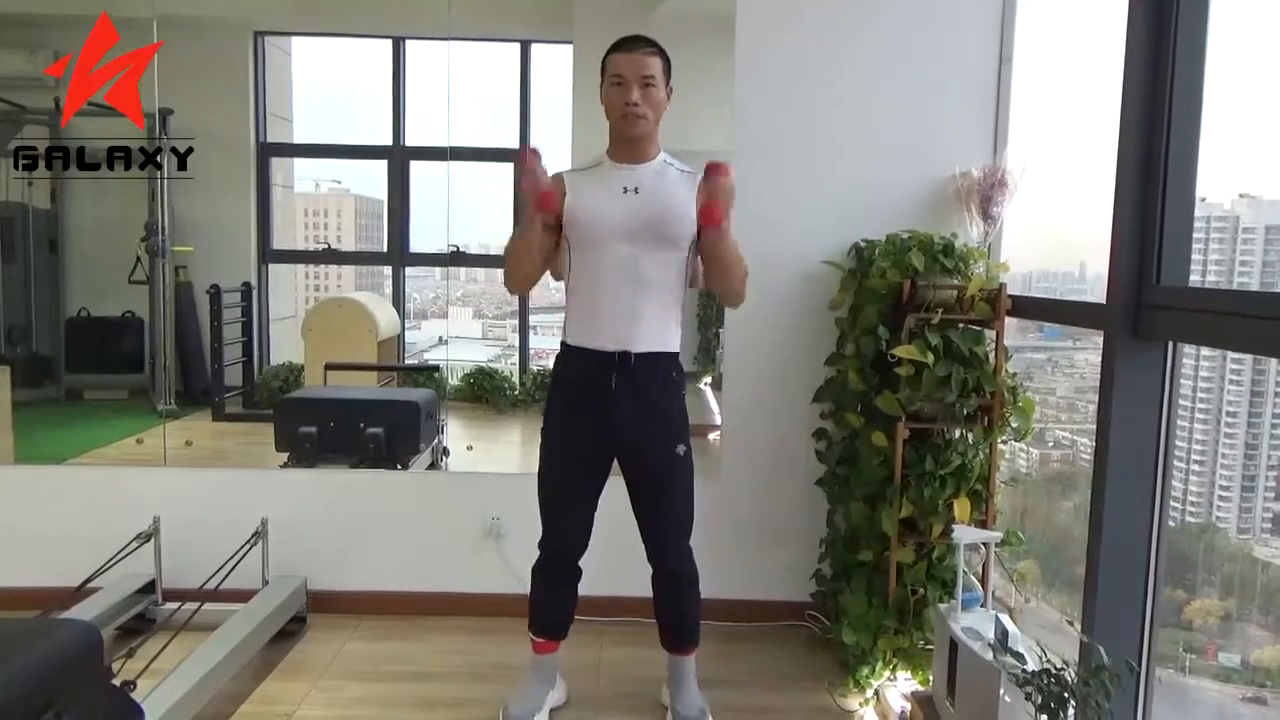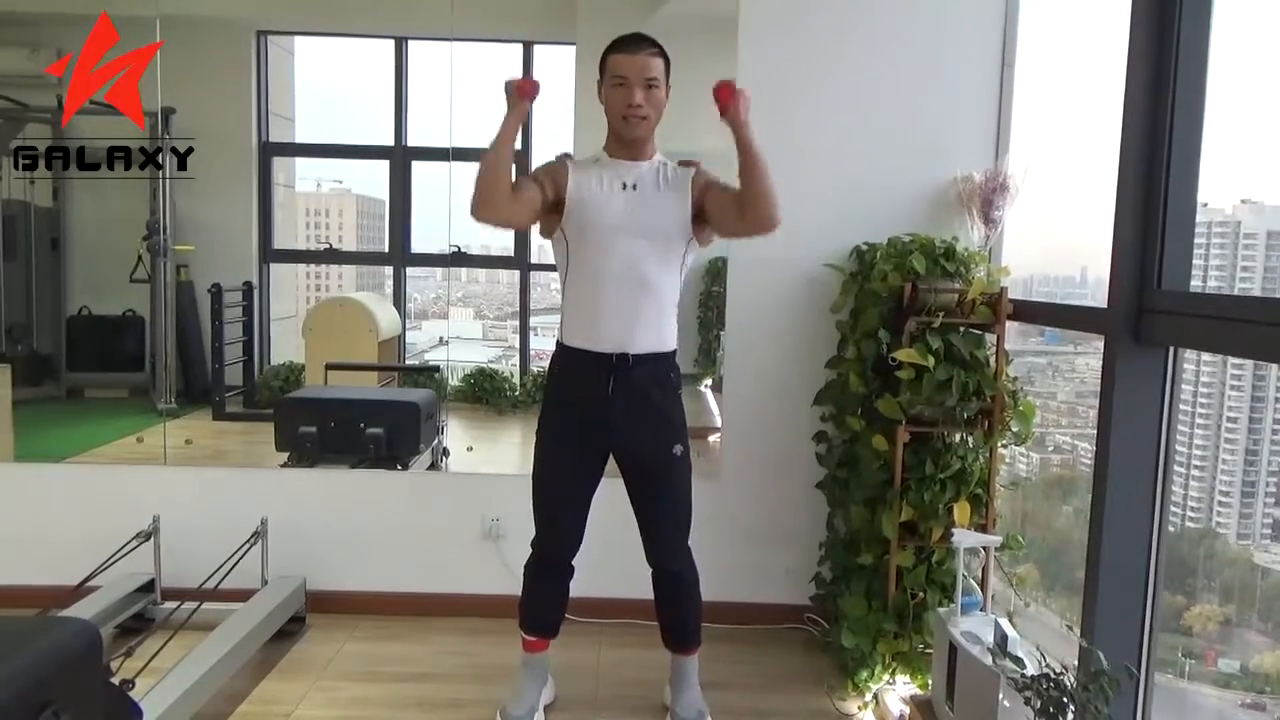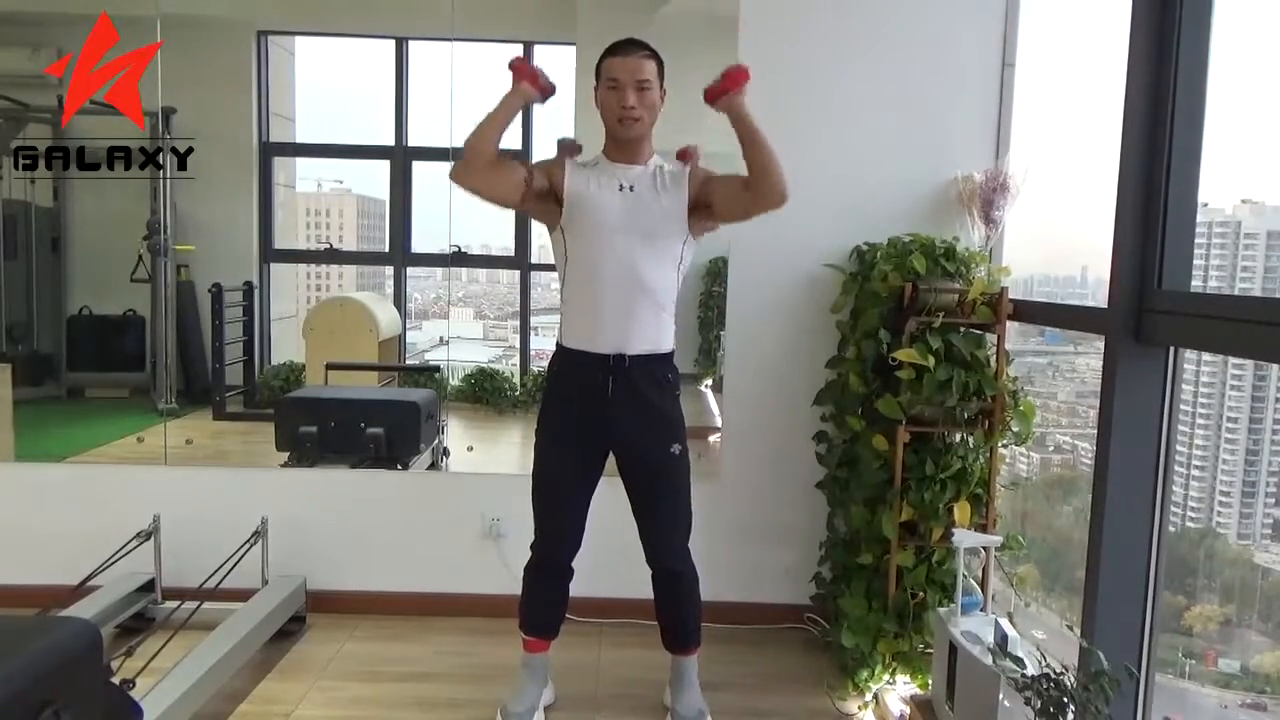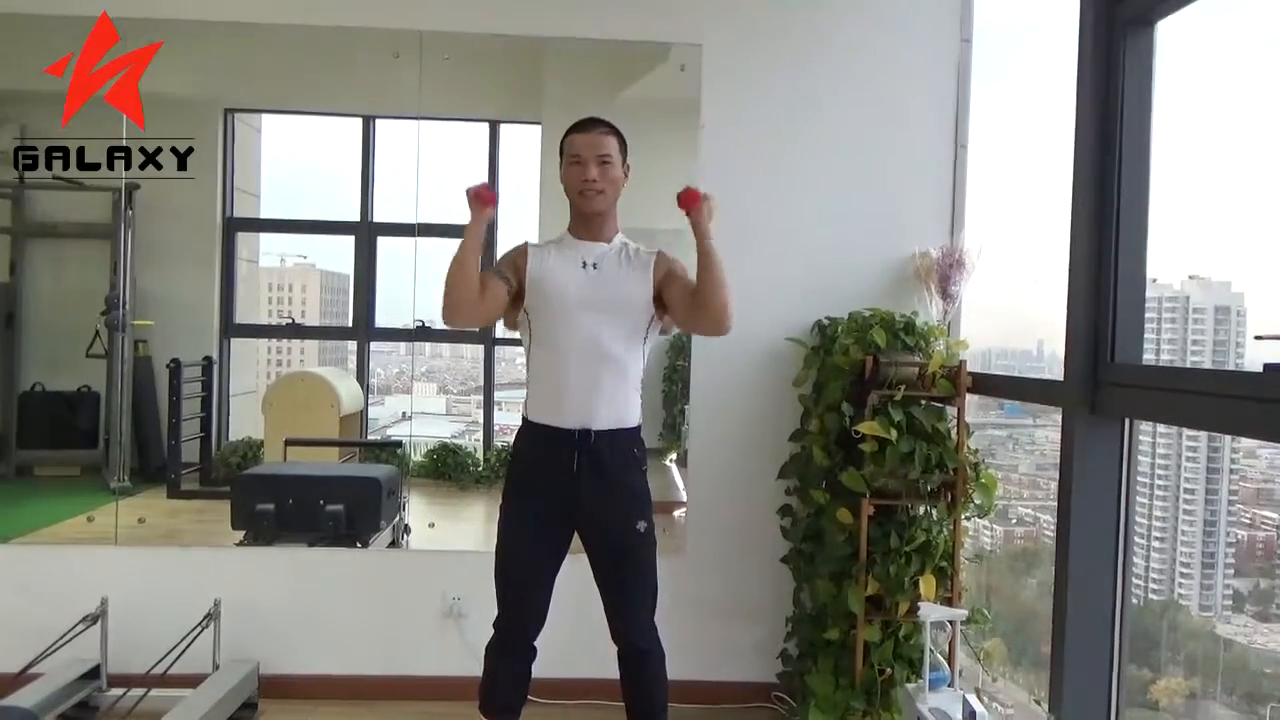
dt=1s
person 1, frame 1
left shoulder: (697, 191)
right shoulder: (566, 189)
left elbow: (733, 293)
right elbow: (518, 281)
left wrist: (718, 237)
right wrist: (531, 220)
left hip: (655, 381)
right hip: (579, 377)
left knee: (670, 547)
right knee: (560, 541)
person 1, frame 2
left shoulder: (692, 183)
right shoulder: (563, 177)
left elbow: (762, 220)
right elbow: (489, 210)
left wrist: (743, 130)
right wrist: (511, 122)
left hip: (652, 382)
right hip: (575, 378)
left knee: (670, 547)
right knee: (553, 542)
person 1, frame 3
left shoulder: (690, 187)
right shoulder: (559, 182)
left elbow: (771, 193)
right elbow: (471, 172)
left wrist: (739, 111)
right wrist: (513, 100)
left hip: (650, 380)
right hip: (575, 377)
left knee: (670, 546)
right knee: (553, 542)
person 1, frame 4
left shoulder: (655, 267)
right shoulder: (527, 261)
left elbow: (716, 322)
right elbow: (462, 316)
left wrist: (704, 238)
right wrist: (474, 231)
left hip: (617, 457)
right hip: (540, 452)
left knee: (636, 629)
right knee: (516, 625)
